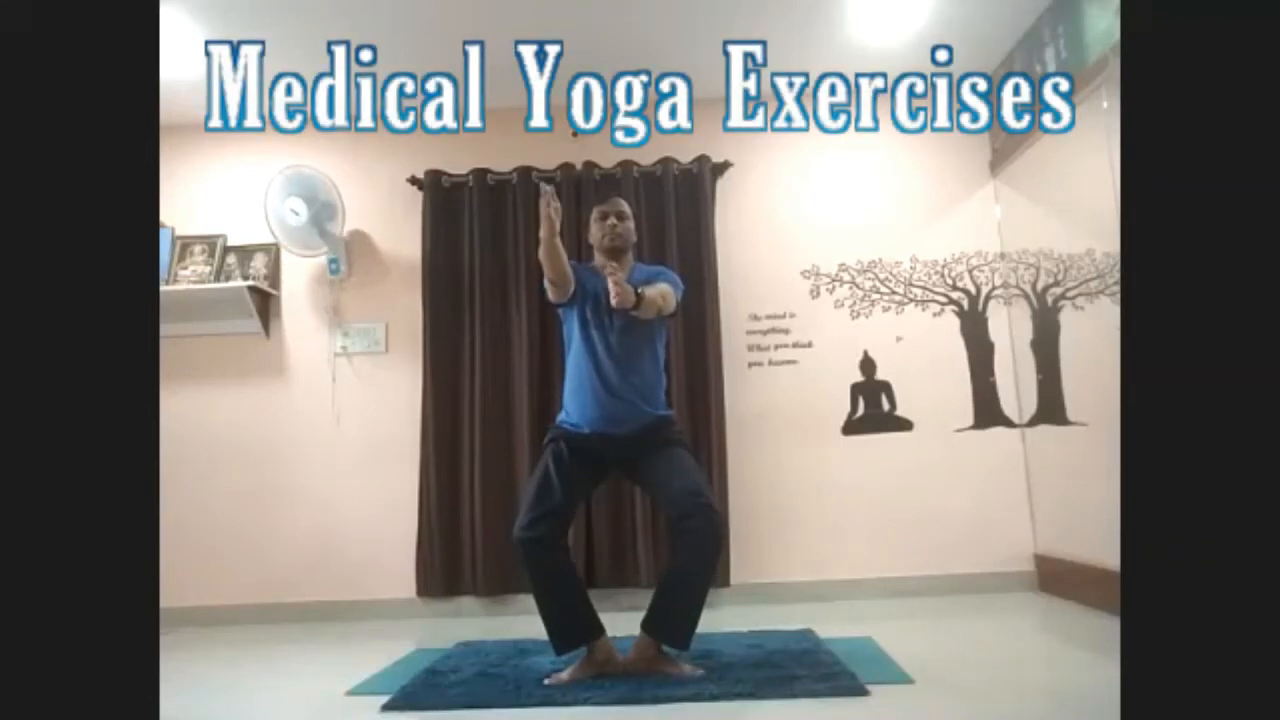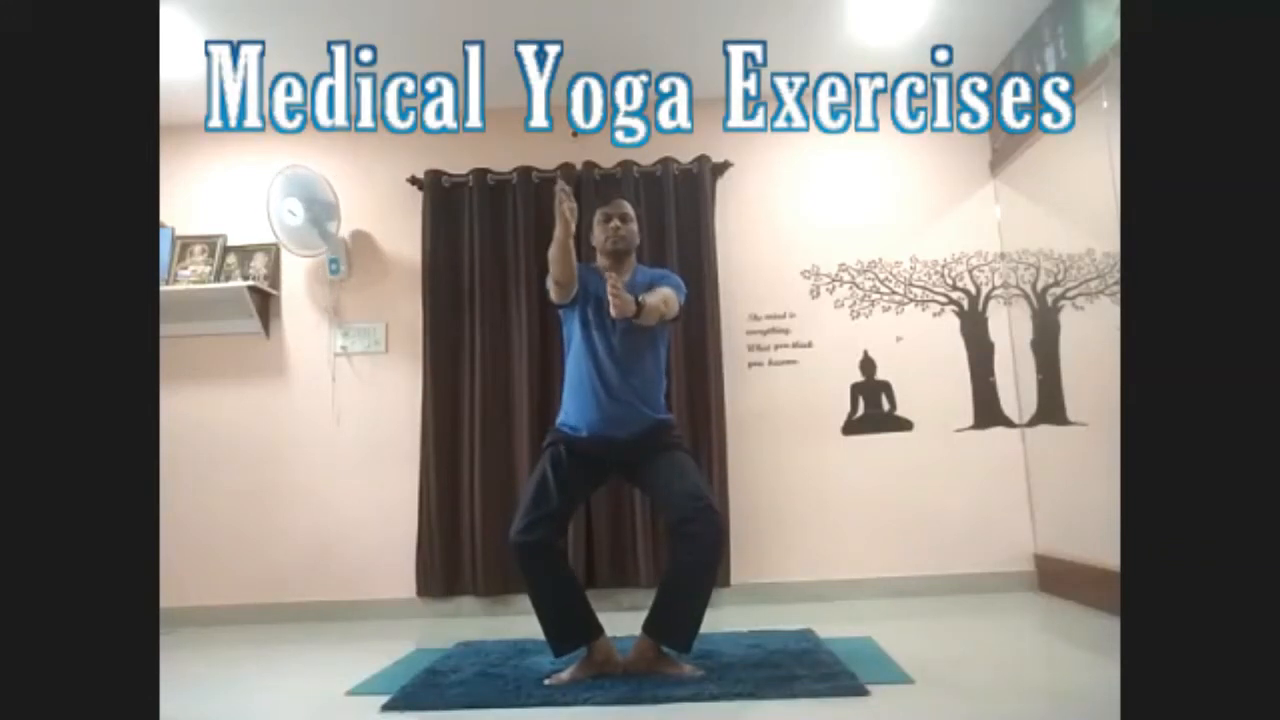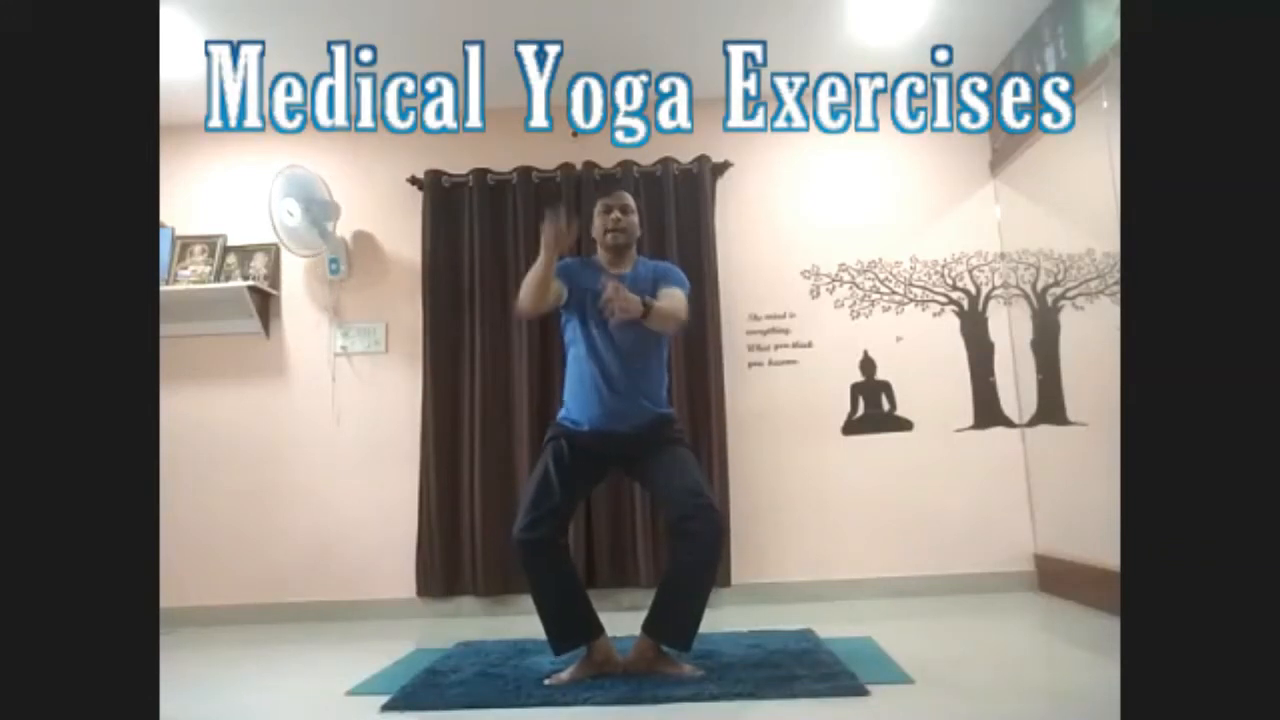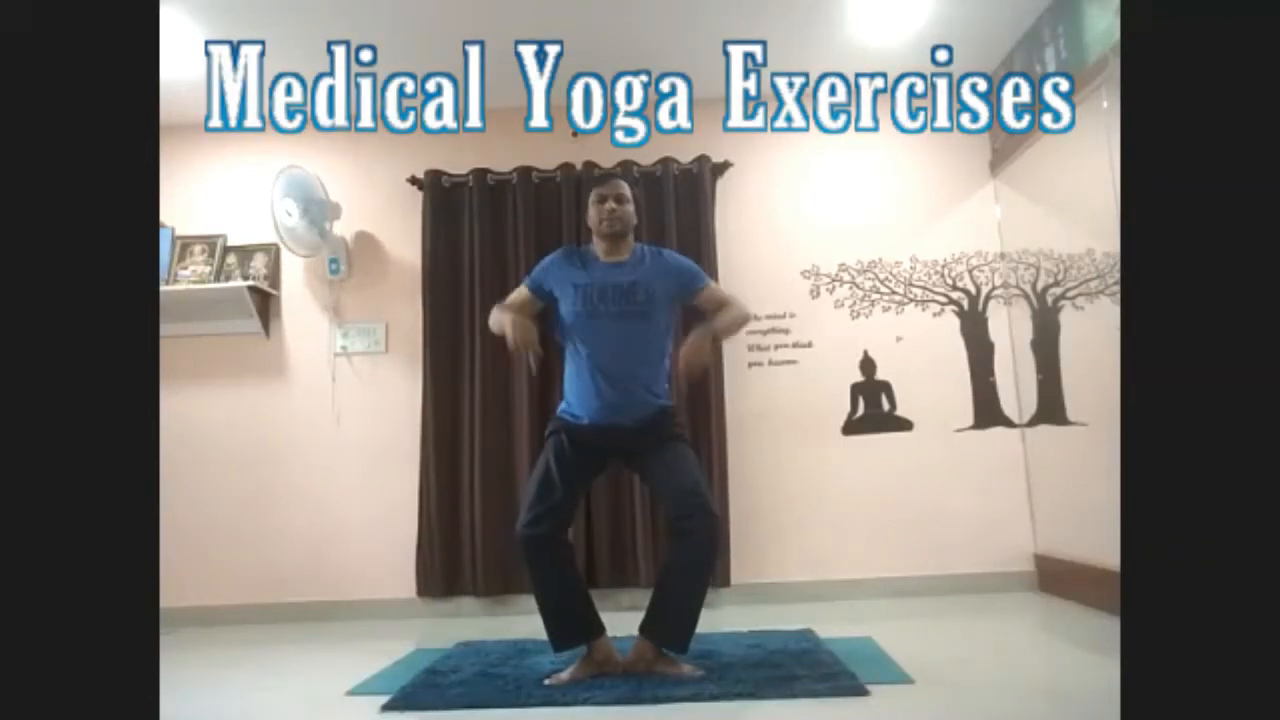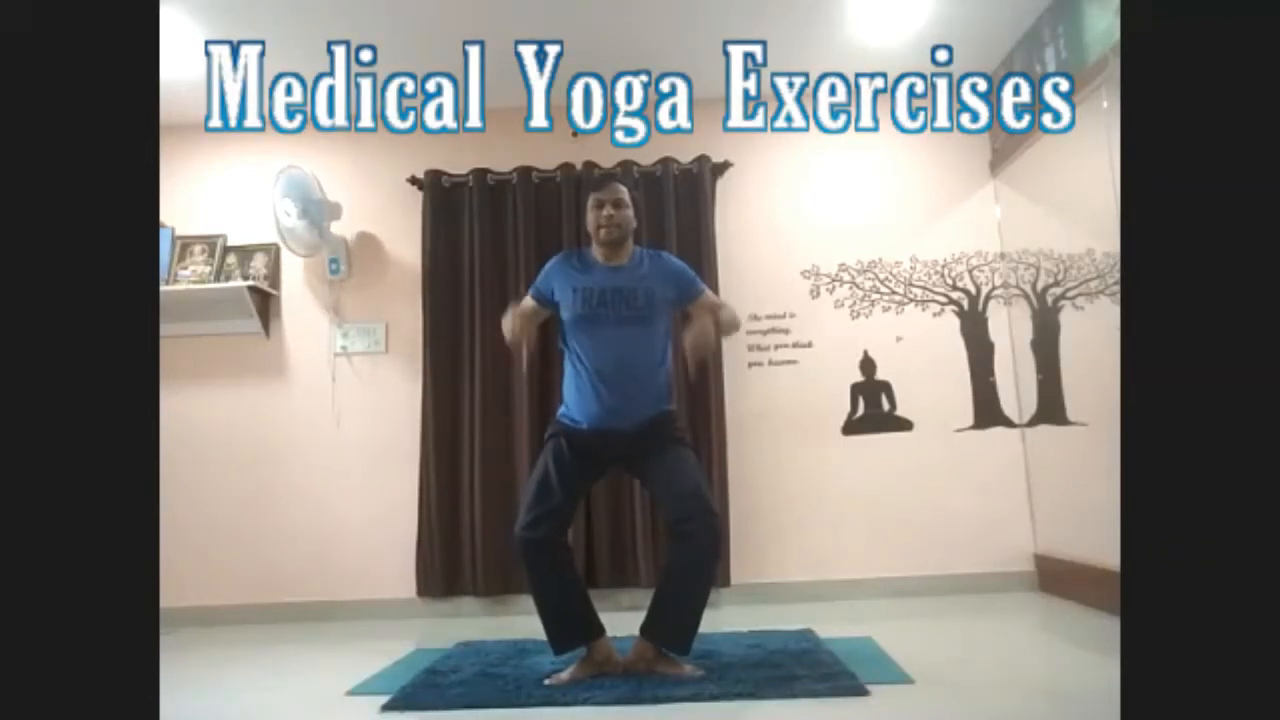
dt=0.4s
person 1, frame 1
left shoulder: (660, 277)
right shoulder: (574, 279)
left elbow: (659, 302)
right elbow: (555, 279)
left wrist: (632, 298)
right wrist: (549, 230)
left hip: (650, 430)
right hip: (578, 433)
left knee: (702, 521)
right knee: (533, 533)
left ankle: (651, 646)
right ankle: (595, 648)
person 1, frame 2
left shoulder: (663, 282)
right shoulder: (577, 283)
left elbow: (661, 307)
right elbow: (559, 278)
left wrist: (635, 307)
right wrist: (562, 228)
left hip: (650, 435)
right hip: (576, 437)
left knee: (704, 524)
right knee: (528, 537)
left ankle: (652, 648)
right ankle: (595, 649)
person 1, frame 3
left shoulder: (664, 275)
right shoulder: (572, 274)
left elbow: (674, 314)
right elbow: (528, 306)
left wrist: (639, 307)
right wrist: (548, 253)
left hip: (652, 429)
right hip: (578, 431)
left knee: (703, 523)
right knee: (531, 533)
left ankle: (652, 646)
right ankle: (595, 648)
person 1, frame 4
left shoulder: (668, 267)
right shoulder: (561, 267)
left elbow: (737, 311)
right elbow: (502, 313)
left wrist: (707, 333)
right wrist: (511, 320)
left hip: (653, 423)
right hip: (578, 425)
left knee: (699, 523)
right knee: (535, 530)
left ankle: (652, 647)
right ankle: (595, 648)
person 1, frame 5
left shoulder: (666, 270)
right shoulder: (562, 271)
left elbow: (726, 314)
right elbow: (521, 315)
left wrist: (707, 323)
right wrist: (513, 322)
left hip: (653, 428)
right hip: (577, 430)
left knee: (701, 526)
right knee: (533, 533)
left ankle: (653, 646)
right ankle: (594, 648)
